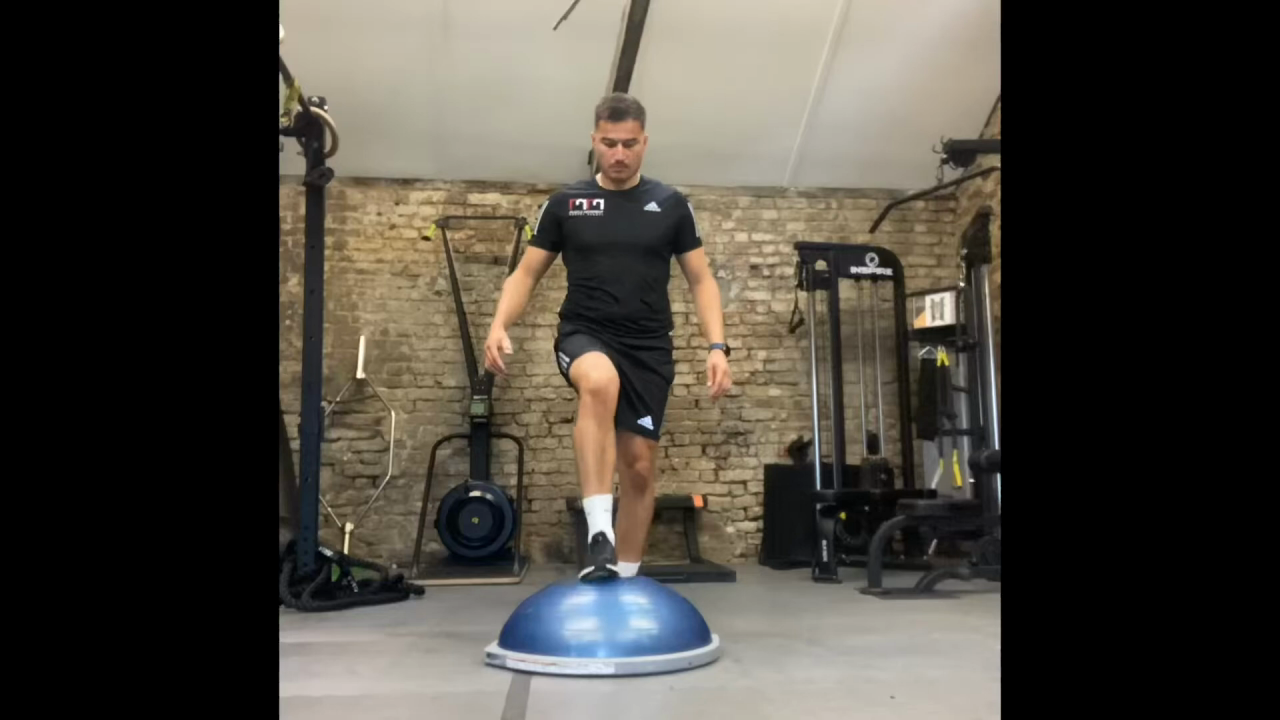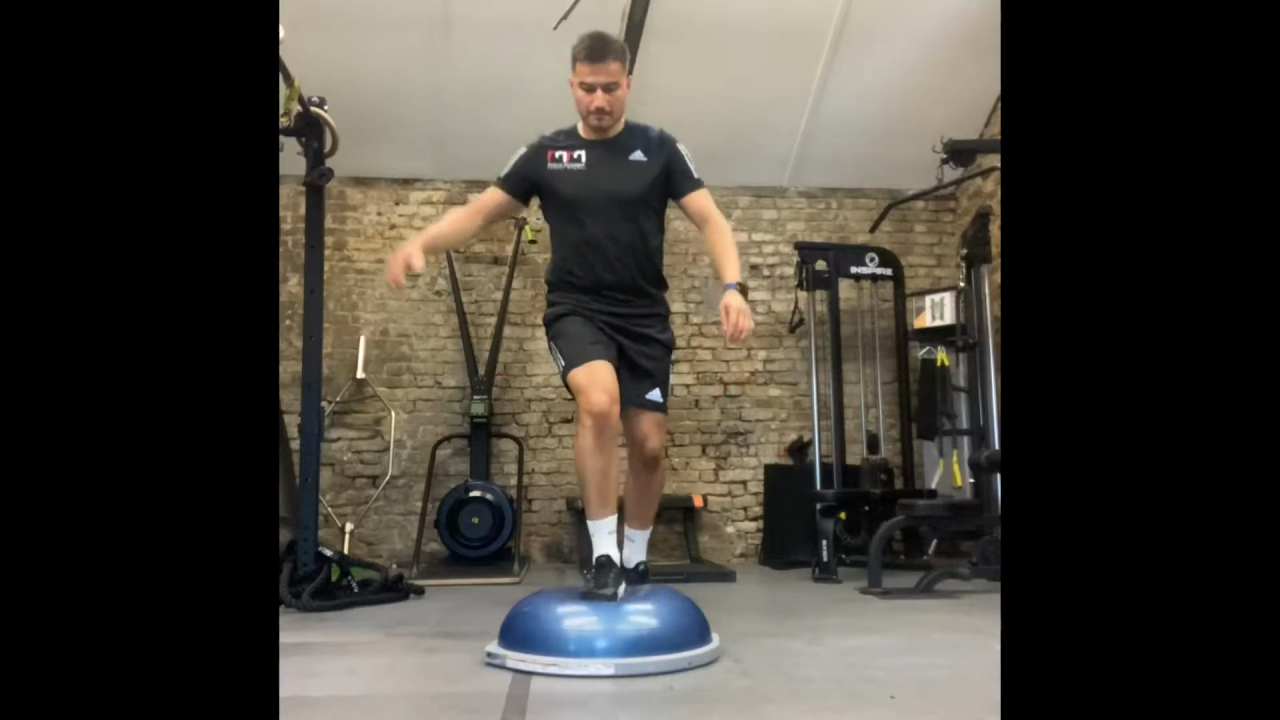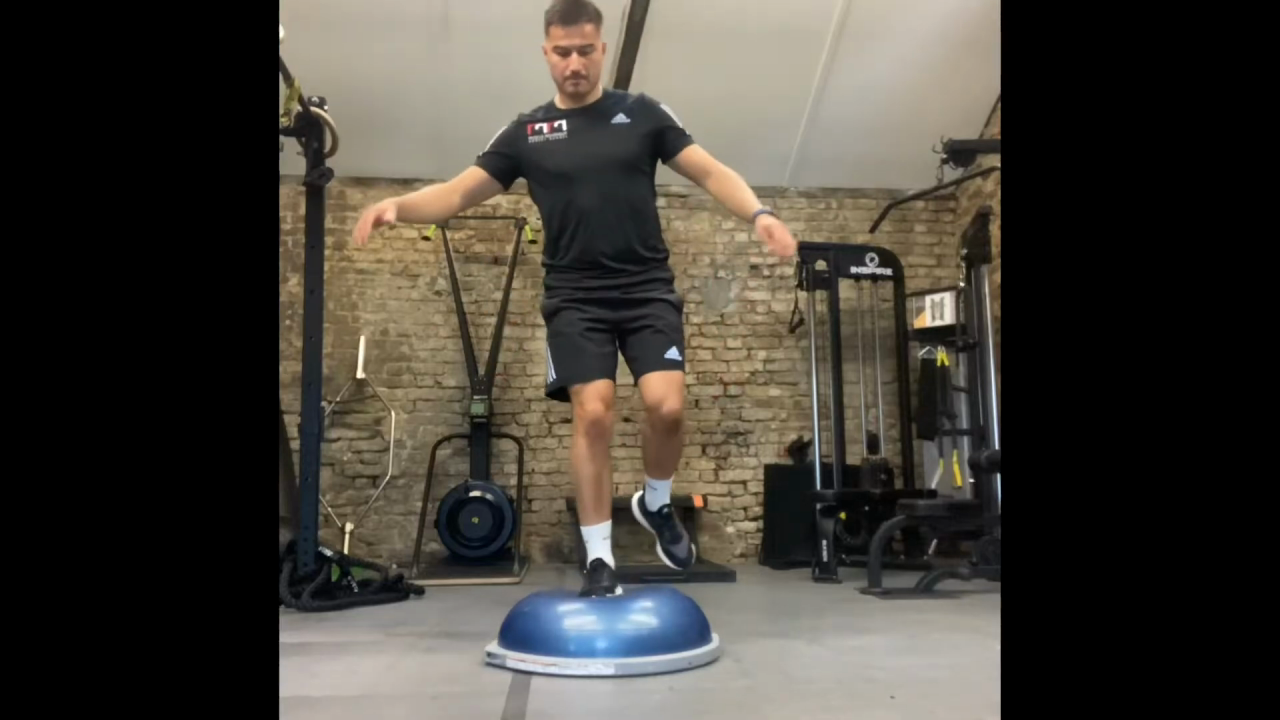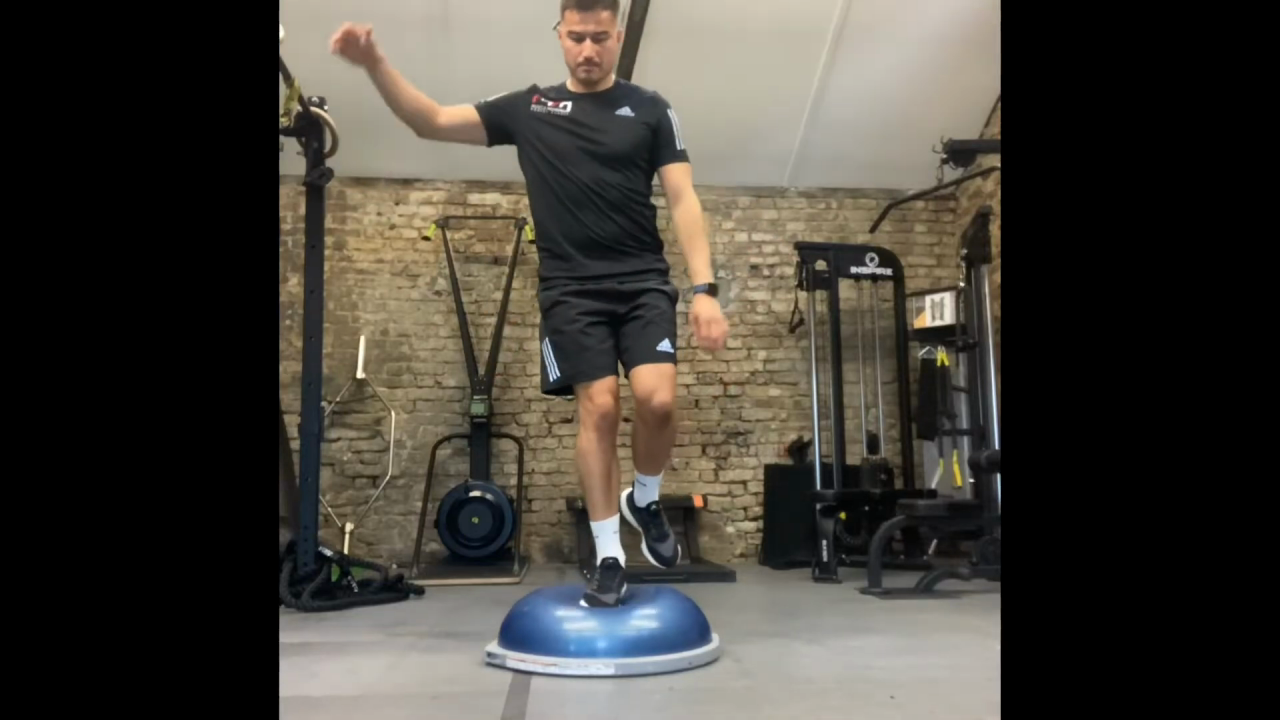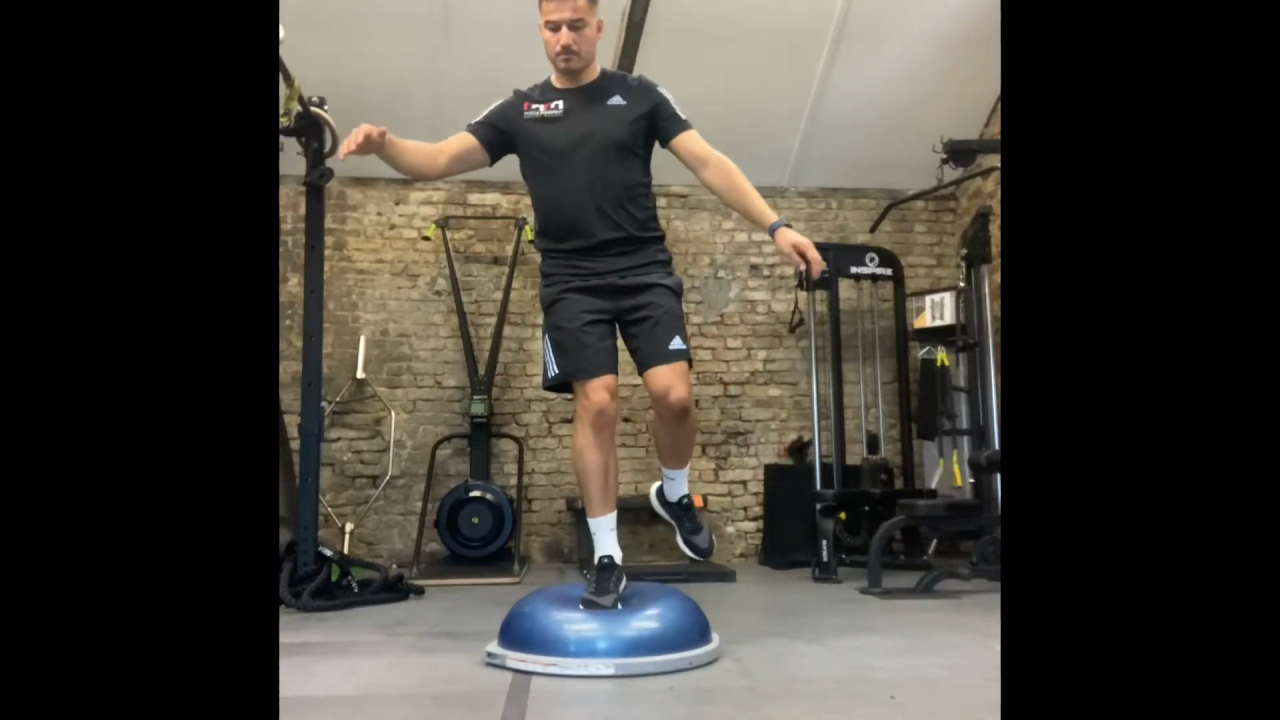
dt=0.5s
person 1, frame 1
left shoulder: (671, 204)
right shoulder: (565, 203)
left elbow: (701, 279)
right elbow: (527, 272)
left wrist: (716, 346)
right wrist: (499, 324)
left hip: (648, 347)
right hip: (585, 335)
left knee: (638, 466)
right knee: (600, 382)
left ankle: (627, 580)
right ankle: (599, 538)
person 1, frame 2
left shoulder: (659, 148)
right shoulder: (544, 154)
left elbow: (710, 220)
right elbow: (477, 214)
left wrist: (733, 286)
right wrist: (421, 241)
left hip: (644, 316)
right hip: (576, 309)
left knee: (650, 442)
right knee: (599, 404)
left ankle: (635, 553)
right ankle: (605, 555)
person 1, frame 3
left shoulder: (642, 112)
right shoulder: (526, 133)
left elbow: (709, 171)
right elbow: (456, 194)
left wrist: (758, 214)
right wrist: (398, 206)
left hip: (647, 288)
right hip: (575, 296)
left knee: (666, 406)
right knee: (593, 414)
left ankle: (655, 504)
right ankle: (599, 558)
person 1, frame 4
left shoulder: (650, 109)
right shoulder: (527, 108)
left elbow: (683, 200)
right elbow: (429, 122)
left wrist: (705, 288)
right wrist: (374, 62)
left hip: (642, 280)
right hip: (571, 286)
left knee: (657, 400)
right knee: (598, 407)
left ankle: (645, 501)
right ankle: (609, 558)
person 1, frame 5
left shoulder: (640, 95)
right shoulder: (519, 111)
left elbow: (708, 163)
right elbow: (438, 161)
left wrist: (774, 225)
right wrist: (384, 145)
left hip: (645, 270)
right hip: (572, 282)
left knee: (673, 396)
right knee: (596, 405)
left ankle: (673, 494)
right ankle: (607, 556)
